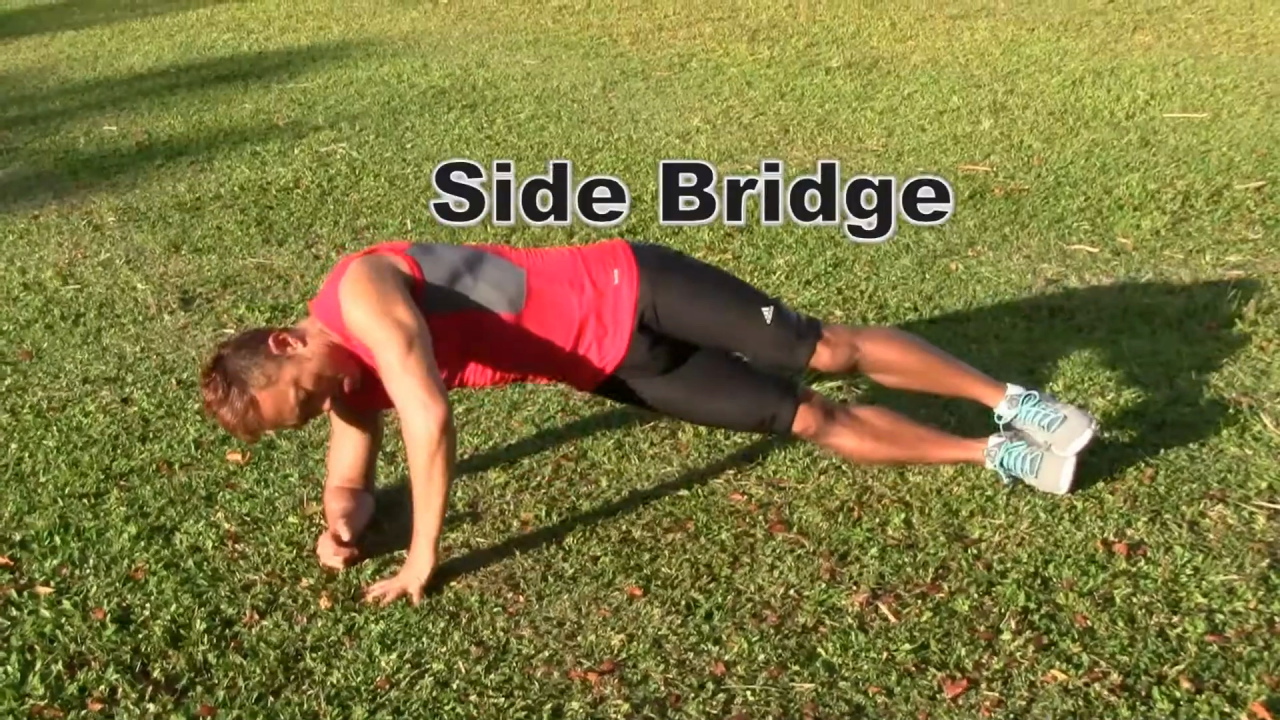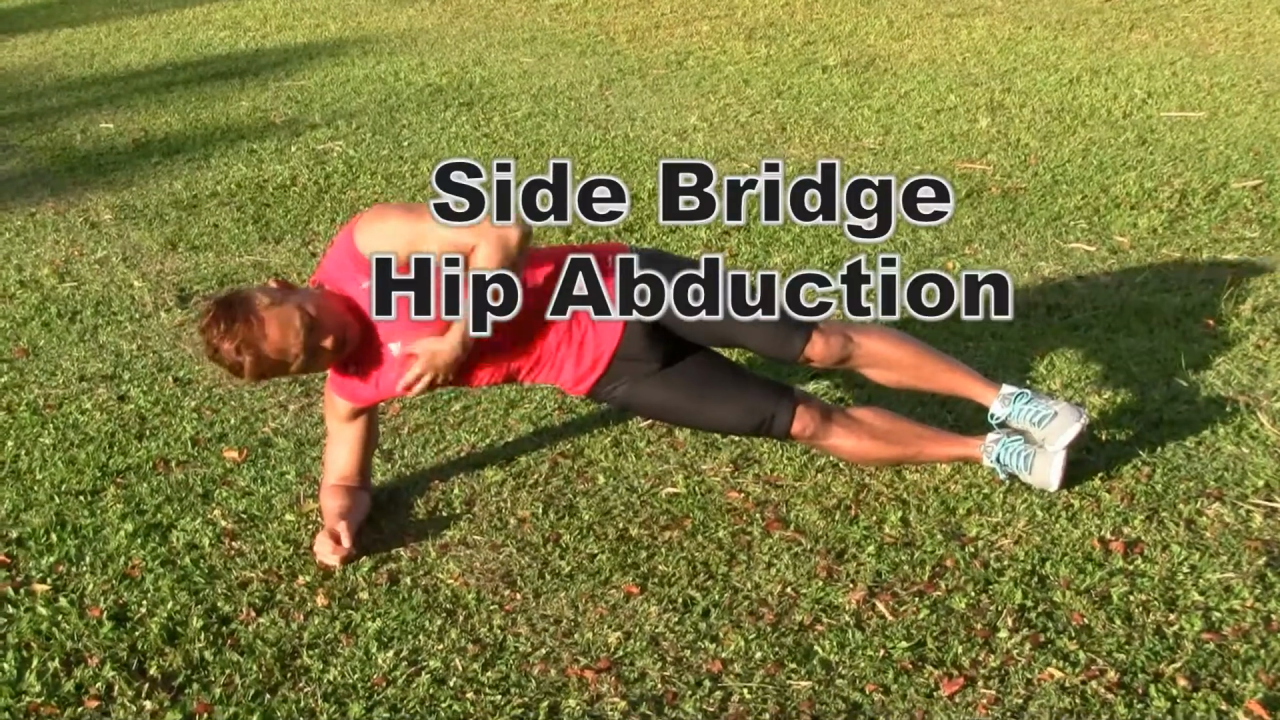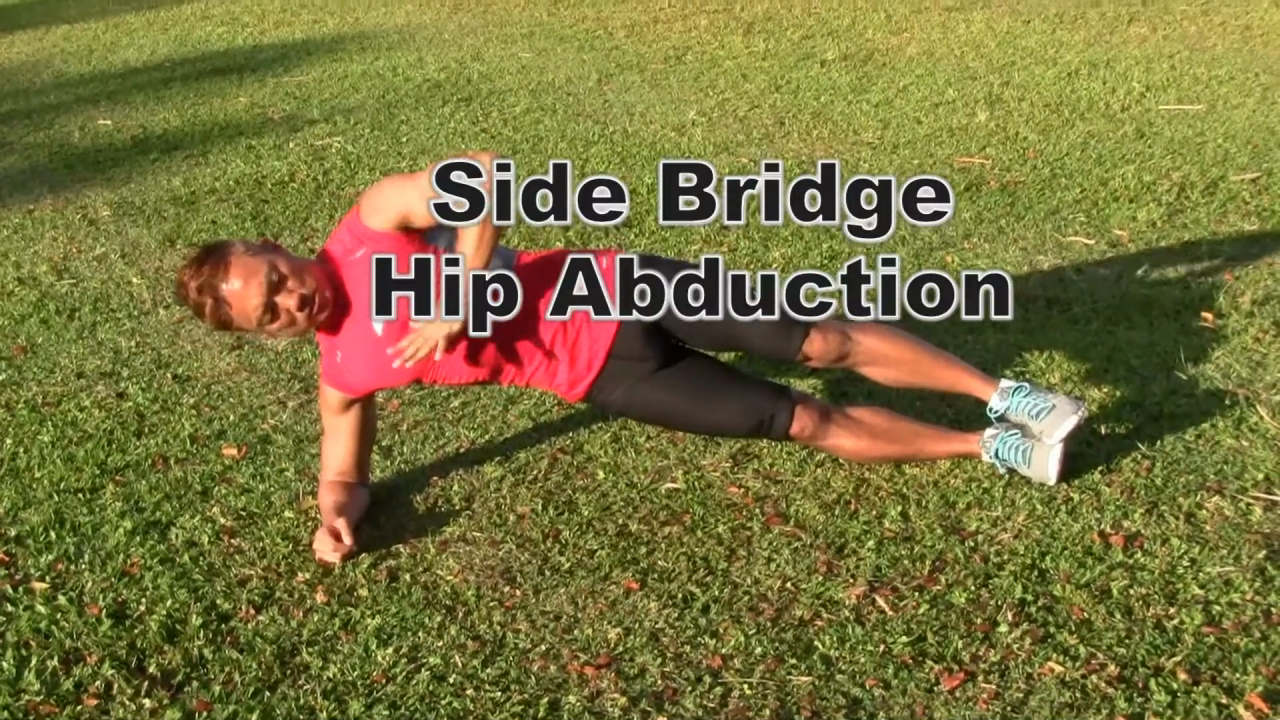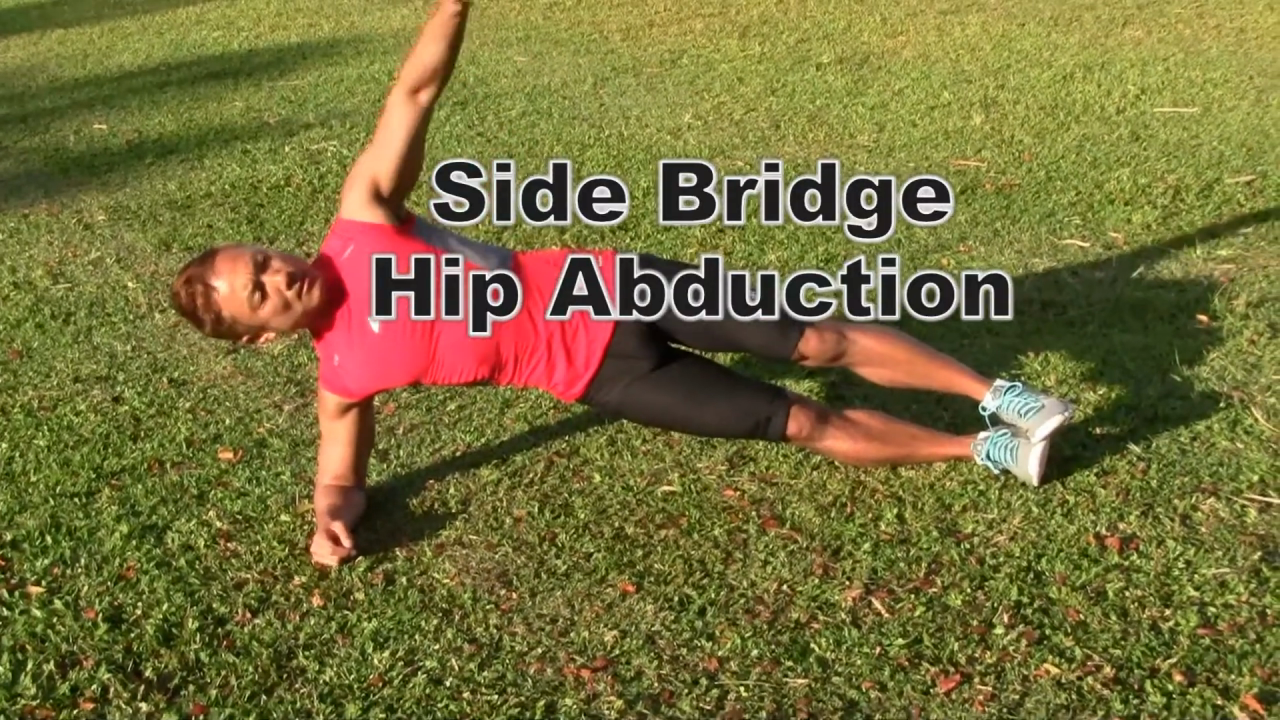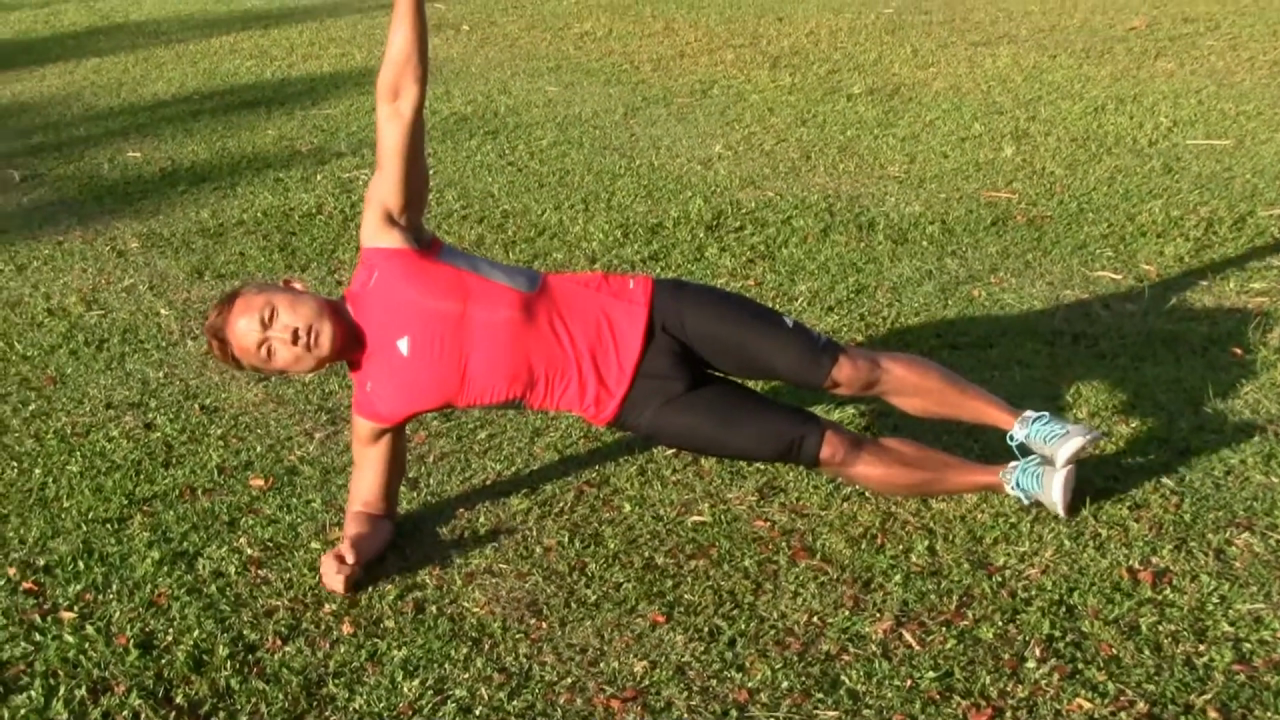
dt=1s
person 1, frame 1
left shoulder: (360, 289)
right shoulder: (352, 391)
left elbow: (431, 419)
right elbow: (349, 485)
left wrist: (423, 556)
right wrist: (339, 527)
left hip: (625, 289)
right hip: (613, 370)
left knee: (829, 349)
right knee: (810, 420)
left ankle: (1010, 402)
right ankle: (995, 455)
person 1, frame 2
left shoulder: (365, 243)
right shoulder: (350, 389)
left elbow: (507, 230)
right elbow: (344, 478)
left wrist: (459, 336)
right wrist: (336, 524)
left hip: (619, 289)
right hip: (604, 376)
left knee: (822, 340)
right knee: (807, 425)
left ankle: (1005, 402)
right ankle: (989, 456)
person 1, frame 3
left shoulder: (373, 217)
right shoulder: (343, 372)
left elbow: (486, 175)
right elbow: (344, 470)
left wrist: (458, 304)
right wrist: (336, 516)
left hip: (616, 292)
right hip: (602, 377)
left knee: (825, 340)
right knee: (806, 424)
left ankle: (1002, 396)
right ankle: (988, 447)
person 1, frame 4
left shoulder: (360, 213)
right shoulder: (341, 376)
left elbow: (418, 87)
right elbow: (341, 475)
right wrist: (331, 518)
left hip: (614, 290)
right hip: (598, 376)
left knee: (820, 341)
right knee: (802, 425)
left ankle: (994, 394)
right ankle: (981, 451)
person 1, frame 5
left shoulder: (381, 245)
right shoulder: (375, 406)
left elbow: (400, 100)
right elbow: (372, 508)
right wrist: (352, 550)
left hip: (644, 316)
right hip: (633, 400)
left knee: (855, 370)
right knee: (833, 450)
left ankle: (1025, 426)
right ankle: (1008, 479)
